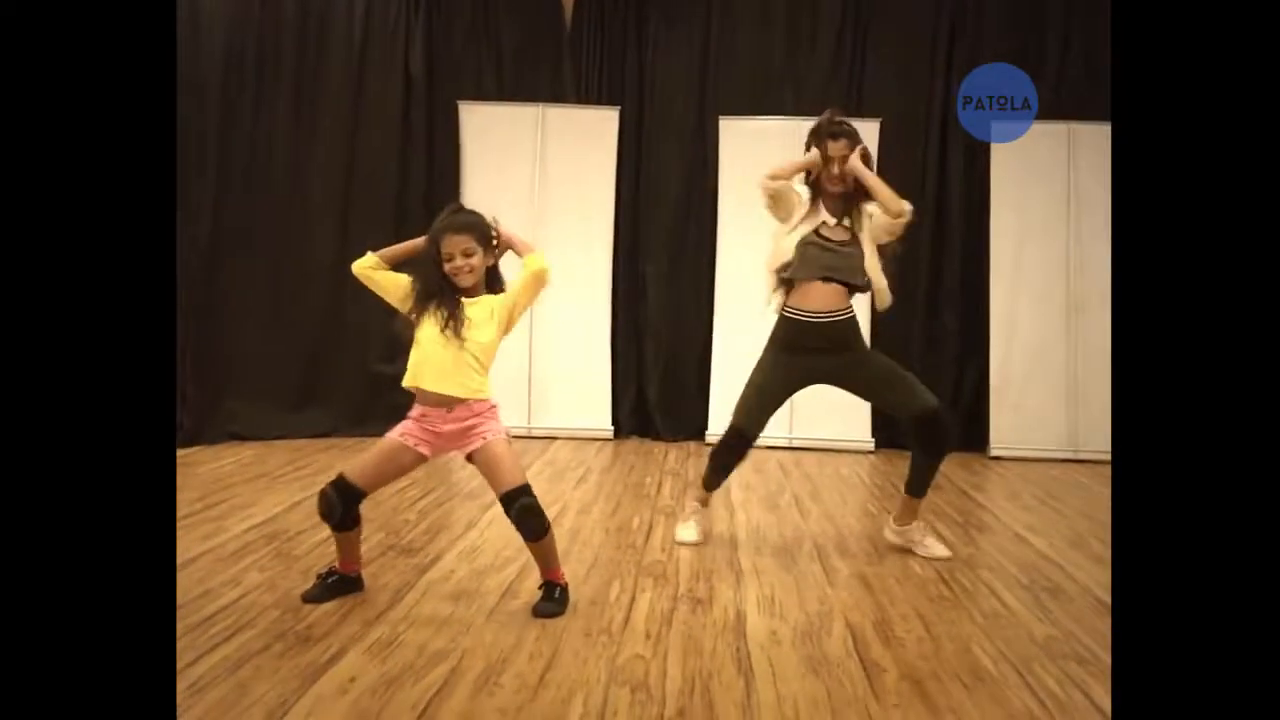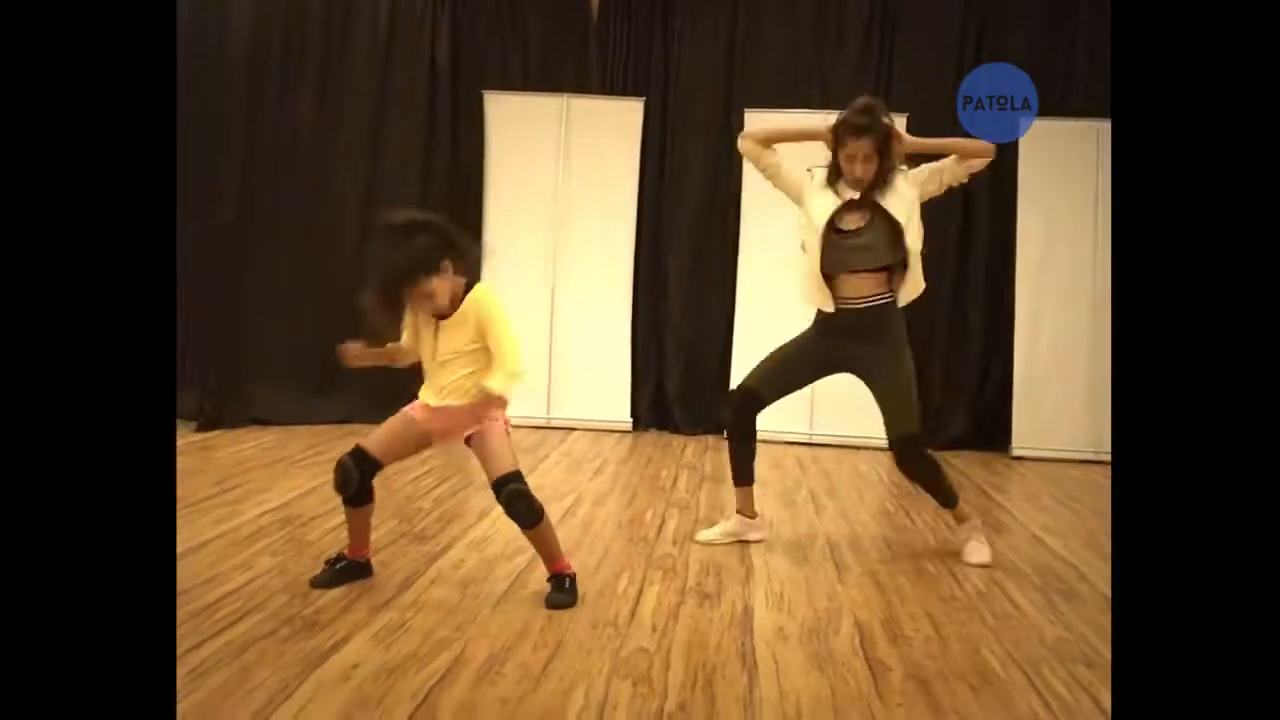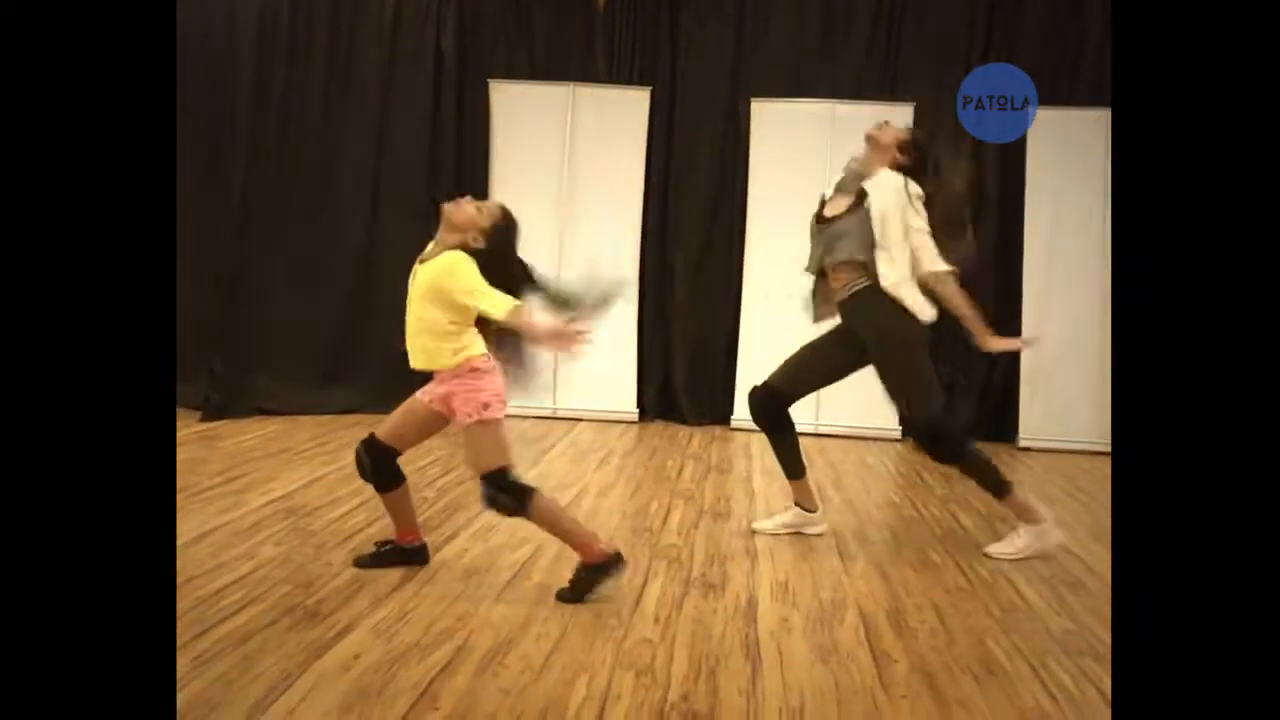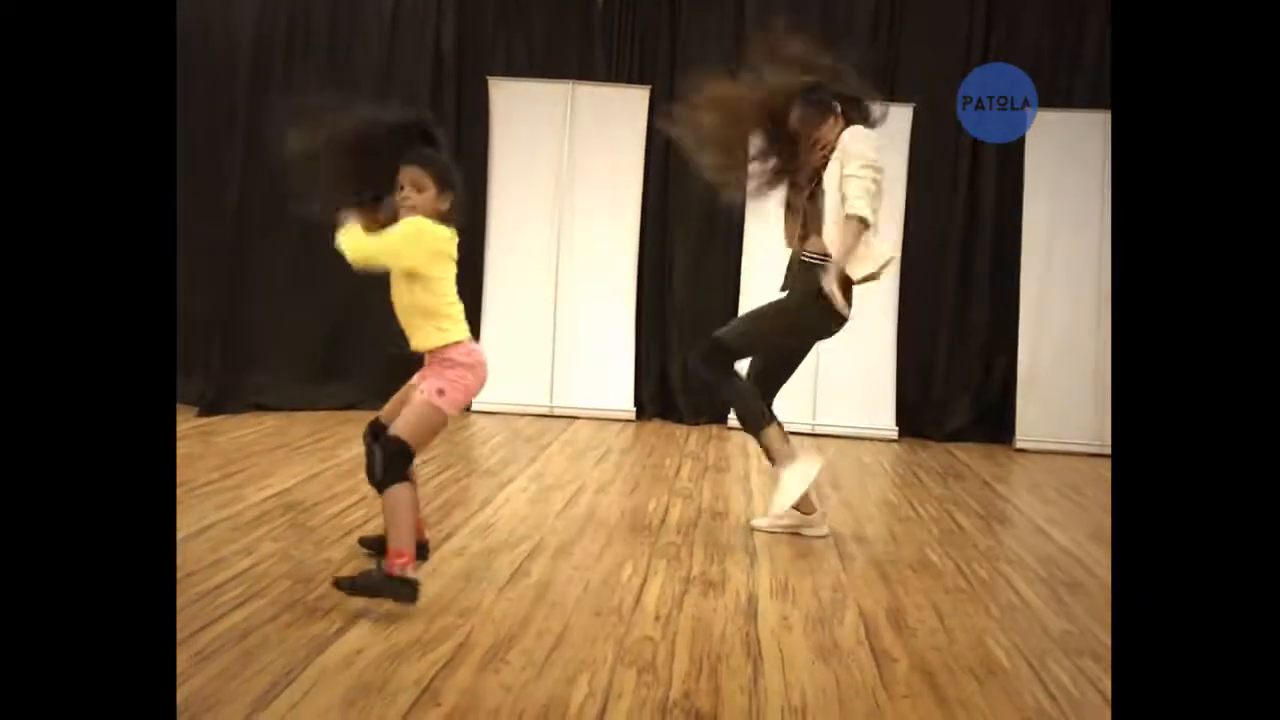
dt=0.5s
person 1, frame 1
left shoulder: (869, 216)
right shoulder: (796, 205)
left elbow: (901, 214)
right elbow: (771, 182)
left wrist: (863, 171)
right wrist: (807, 161)
left hip: (846, 346)
right hip: (791, 344)
left knee: (931, 419)
right knee: (738, 437)
left ankle: (906, 523)
right ankle: (698, 506)
person 1, frame 2
left shoulder: (903, 188)
right shoulder: (817, 193)
left elbow: (982, 154)
right elbow: (748, 143)
left wrist: (905, 143)
right wrist: (814, 132)
left hip: (881, 331)
right hip: (829, 328)
left knee: (908, 446)
right knee: (741, 402)
left ankle: (966, 524)
right ankle: (747, 517)
person 1, frame 3
left shoulder: (893, 191)
right shoulder: (842, 192)
left elbow: (933, 268)
left wrist: (981, 334)
left hip: (885, 317)
right hip: (855, 325)
left knee: (934, 433)
right knee: (765, 399)
left ankle: (1032, 522)
right ankle: (806, 509)
person 1, frame 4
left shoulder: (856, 144)
right shoulder: (820, 155)
left elbow: (861, 210)
right elbow: (777, 202)
left wrist: (834, 268)
left hip: (820, 292)
right hip: (808, 287)
left knee: (710, 355)
right knee: (757, 393)
left ankle: (790, 460)
right ankle: (804, 511)
person 2, frame 1
left shoulder: (499, 307)
right shoulder: (425, 300)
left elbow: (539, 269)
right elbow: (364, 267)
left wrist: (510, 241)
right wrist: (420, 245)
left hip: (475, 417)
right hip: (422, 421)
left knee: (521, 503)
right knee: (337, 497)
left ankle: (554, 583)
right ankle: (347, 571)
person 2, frame 2
left shoulder: (481, 302)
right shoulder: (417, 306)
left elbow: (509, 367)
right elbow: (410, 352)
left wrist: (478, 402)
right wrist: (369, 355)
left hip: (480, 408)
right hip: (431, 406)
left knee: (512, 491)
right knee: (352, 469)
left ankle: (562, 574)
right ankle: (355, 558)
person 2, frame 3
left shoulder: (454, 266)
right shoulder: (433, 257)
left elbow: (495, 303)
left wrist: (541, 329)
left hip: (473, 380)
right hip: (445, 382)
left knee: (500, 488)
right knee: (372, 453)
left ankle: (598, 553)
right ankle: (409, 542)
person 2, frame 4
left shoulder: (418, 231)
right shoulder: (437, 235)
left elbow: (357, 252)
left wrist: (350, 223)
right wrist: (383, 216)
left hip: (456, 366)
right hip: (442, 363)
left knee: (387, 454)
right knee: (381, 433)
left ankle: (398, 573)
right ankle: (409, 535)
